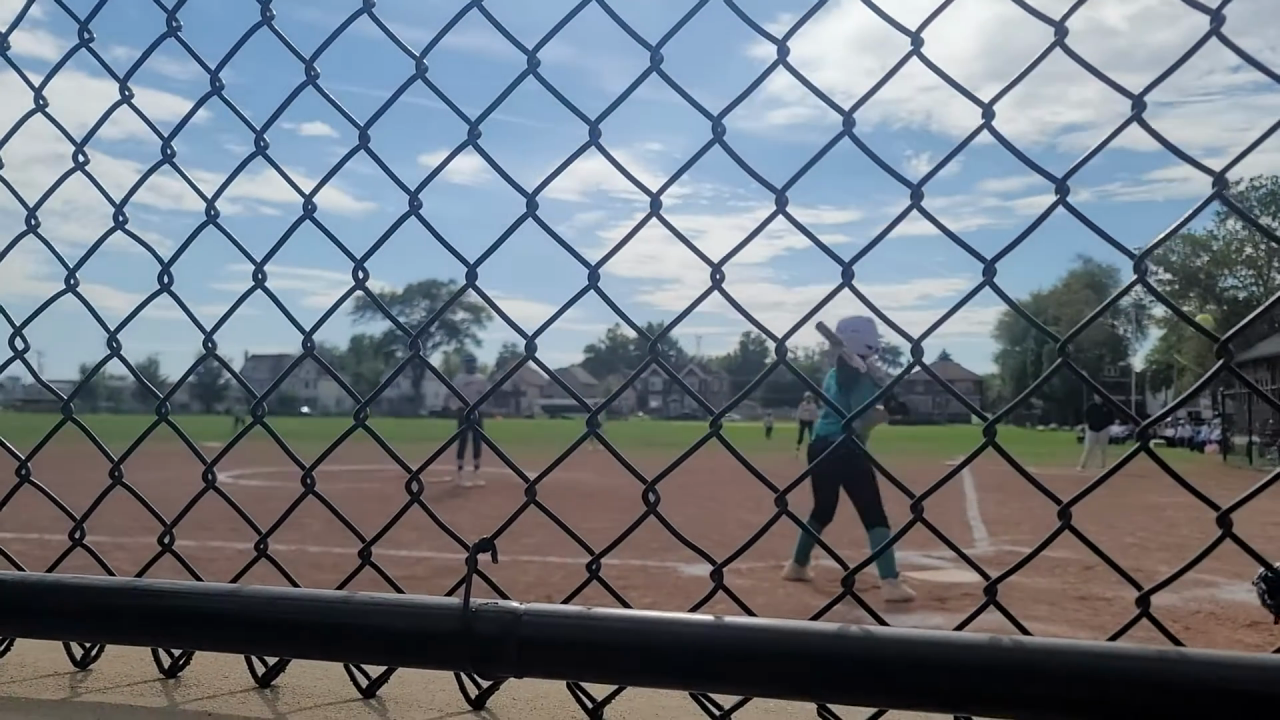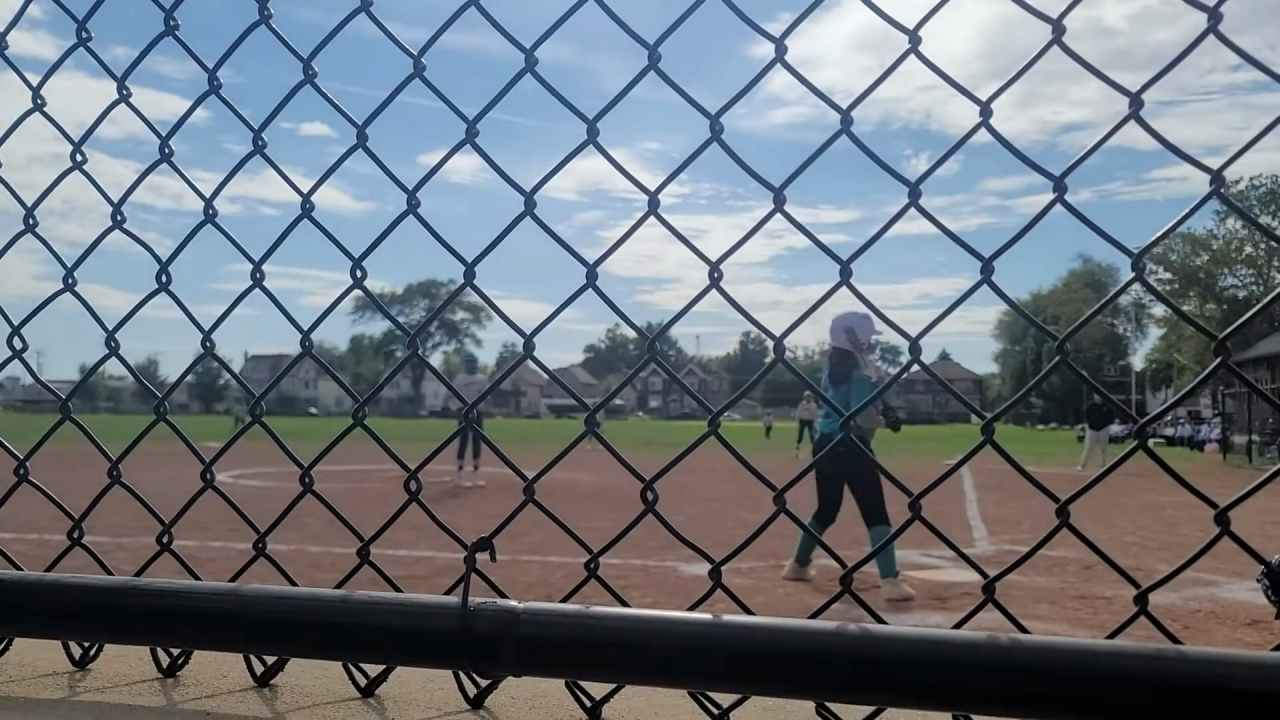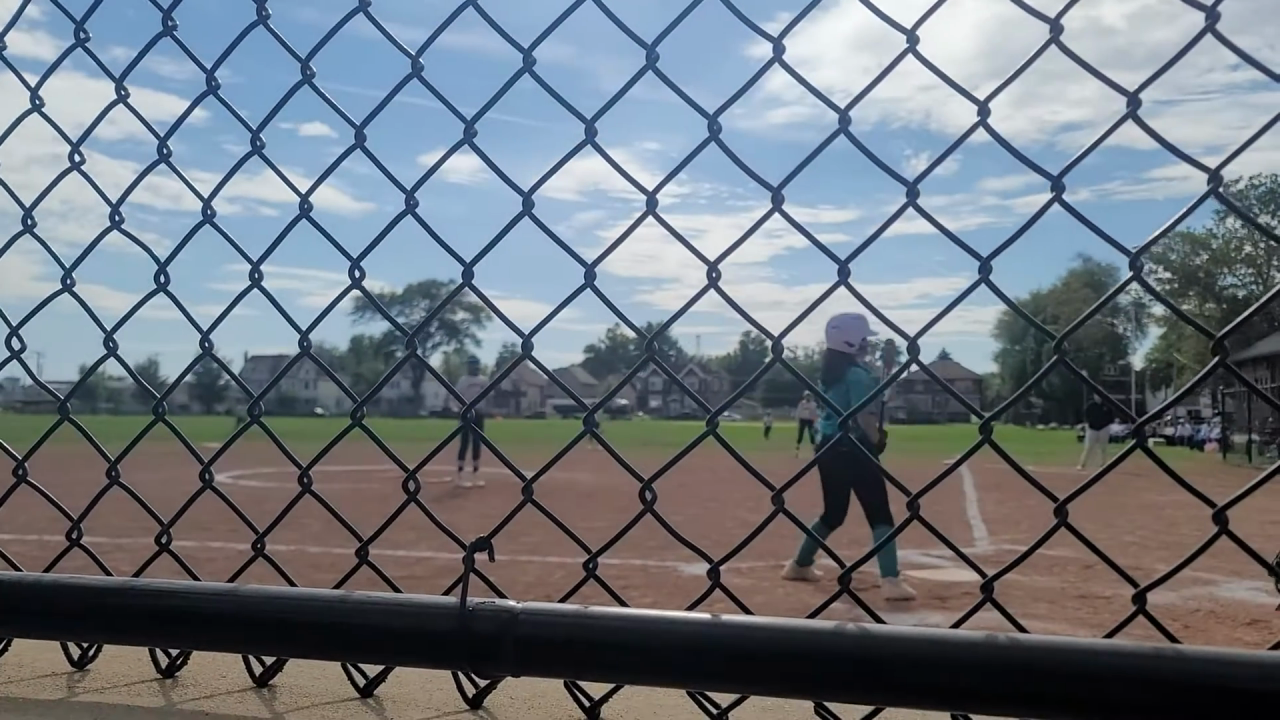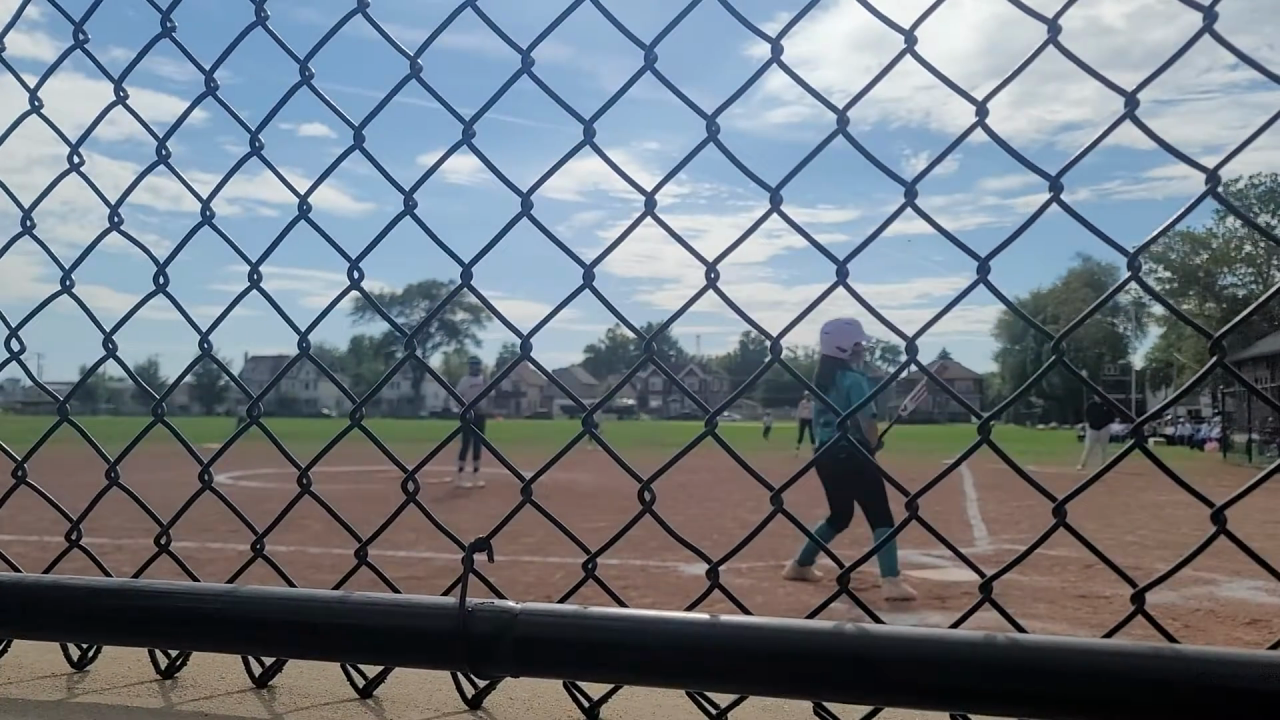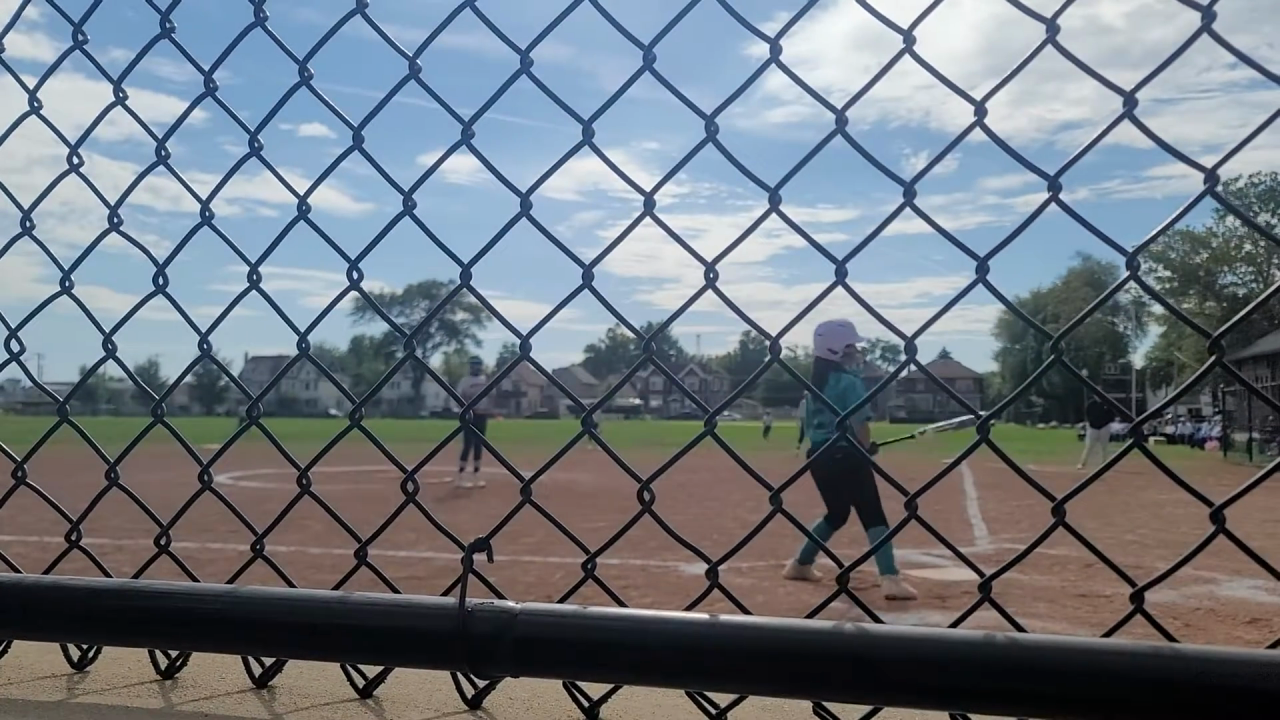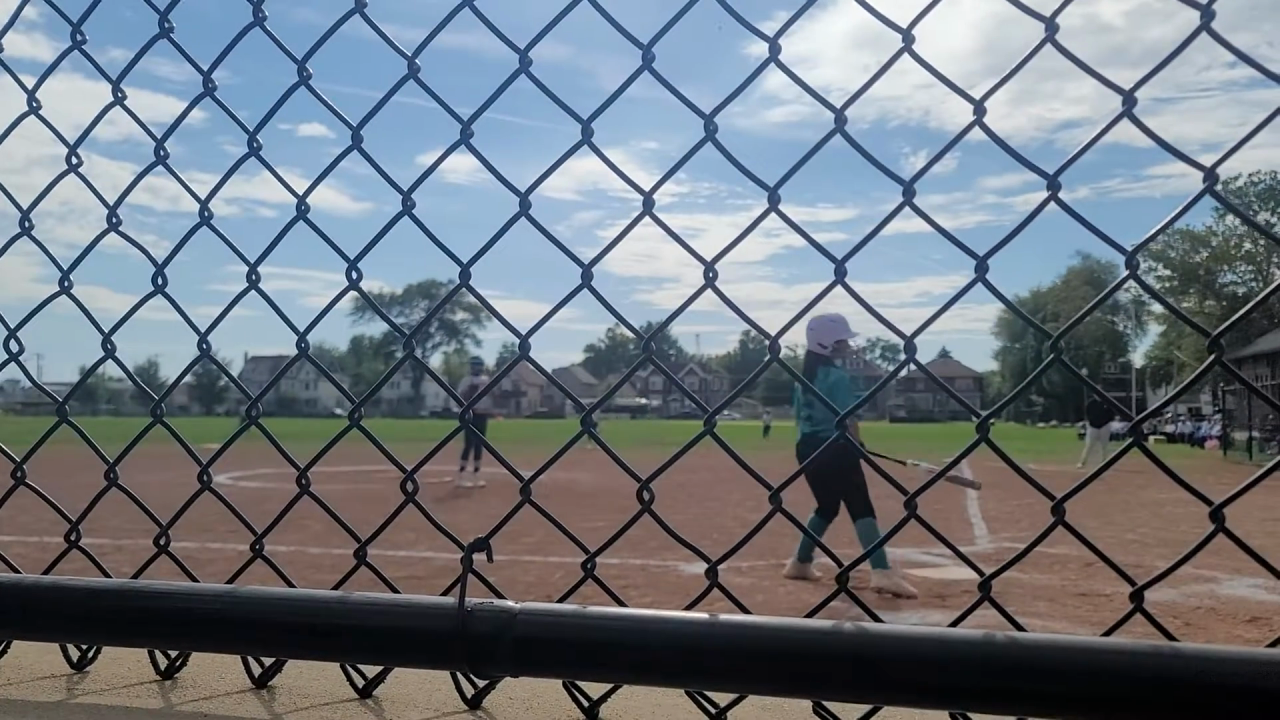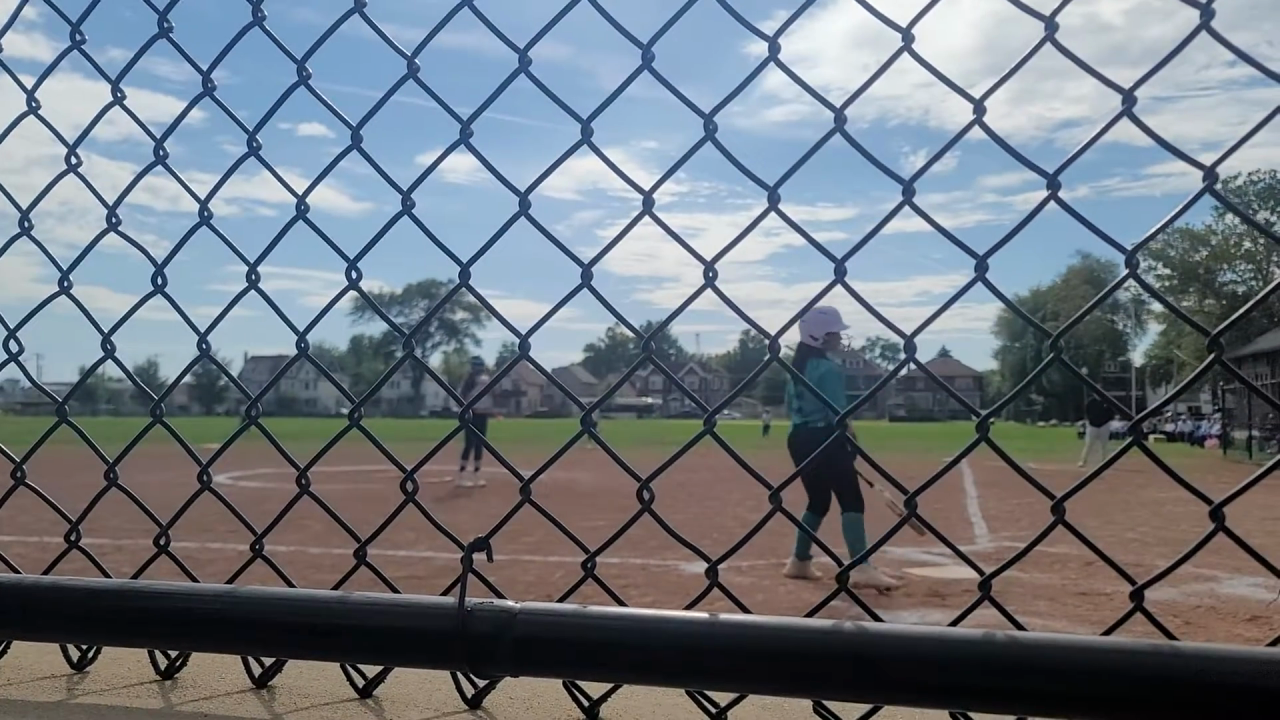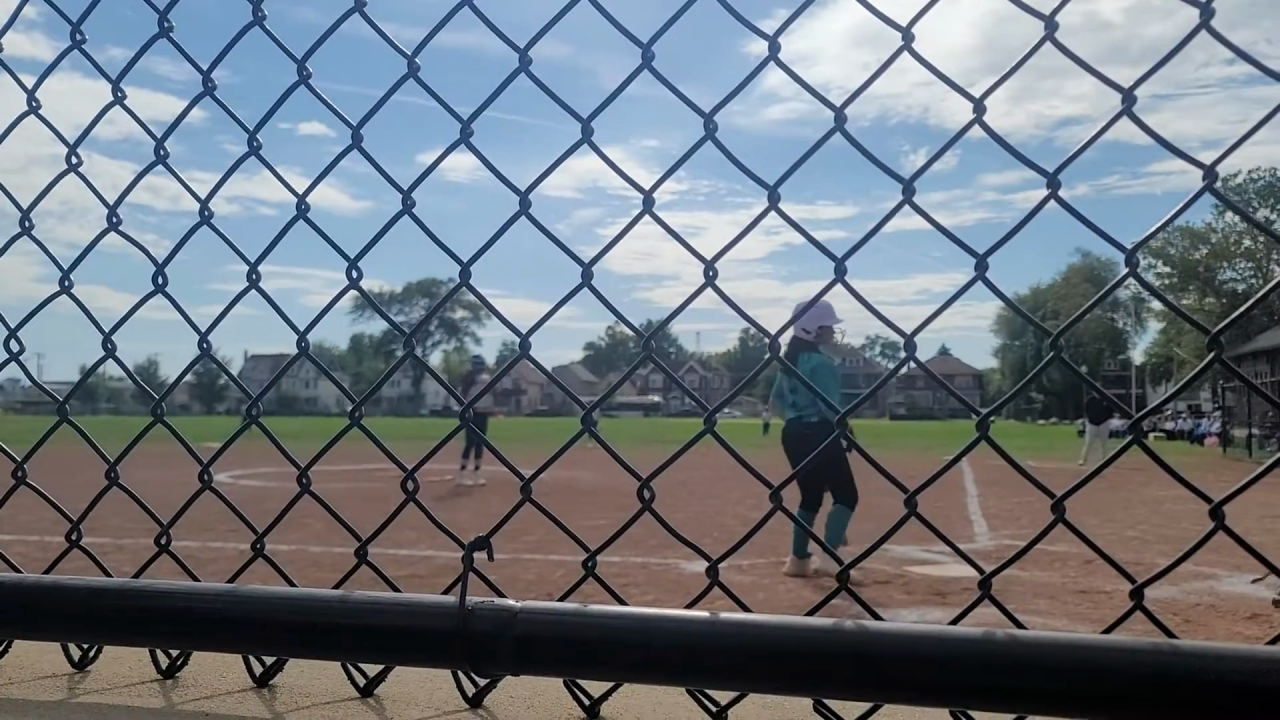
dt=0.1s
person 1, frame 1
left shoulder: (835, 374)
right shoulder: (861, 379)
right elbow: (861, 425)
left wrist: (882, 405)
right wrist: (886, 411)
left hip: (820, 448)
right hip: (846, 452)
left knee: (822, 510)
right knee: (874, 515)
left ankle: (797, 565)
right ankle: (891, 582)
person 1, frame 2
left shoulder: (832, 372)
right shoulder: (859, 374)
right elbow: (864, 418)
left wrist: (878, 419)
right wrist: (884, 421)
left hip: (825, 447)
right hip: (850, 449)
left knee: (826, 510)
right knee: (876, 513)
left ankle: (798, 565)
right ankle: (891, 582)
person 1, frame 3
left shoulder: (829, 374)
right shoulder: (857, 374)
right elbow: (865, 417)
left wrist: (873, 433)
right wrist: (877, 438)
left hip: (828, 449)
right hip: (853, 450)
left knee: (833, 513)
right knee: (880, 513)
left ankle: (799, 565)
right ankle: (891, 581)
person 1, frame 4
left shoulder: (820, 381)
right shoulder: (854, 380)
right elbow: (865, 421)
right wrist: (874, 442)
left hip: (825, 456)
right hip: (851, 456)
left knee: (839, 517)
right knee: (880, 516)
left ankle: (800, 565)
right ankle: (891, 580)
person 1, frame 5
left shoulder: (815, 381)
right shoulder: (848, 382)
right elbow: (859, 424)
right wrist: (867, 447)
left hip: (818, 456)
right hip: (845, 456)
left knee: (836, 514)
right knee: (873, 516)
left ankle: (800, 564)
right ankle: (890, 578)
person 1, frame 6
left shoulder: (804, 375)
right shoulder: (838, 377)
right elbow: (848, 421)
right wrist: (856, 446)
left hip: (807, 447)
right hip: (833, 448)
left knee: (826, 507)
right knee: (861, 509)
left ankle: (800, 563)
right ankle: (882, 573)
person 1, frame 7
left shoulder: (796, 367)
right shoulder: (828, 369)
left elbow: (790, 407)
right elbow: (838, 413)
right wrist: (849, 439)
left hip: (798, 439)
right hip: (825, 440)
left knee: (817, 502)
right knee: (851, 501)
left ankle: (799, 561)
right ankle: (861, 567)
person 1, frame 8
left shoulder: (790, 361)
right shoulder: (822, 363)
left elbow: (777, 401)
right elbow: (829, 408)
left hip: (793, 433)
right hip: (819, 434)
left knee: (810, 497)
right knee: (845, 496)
left ankle: (799, 559)
right ankle: (827, 556)
